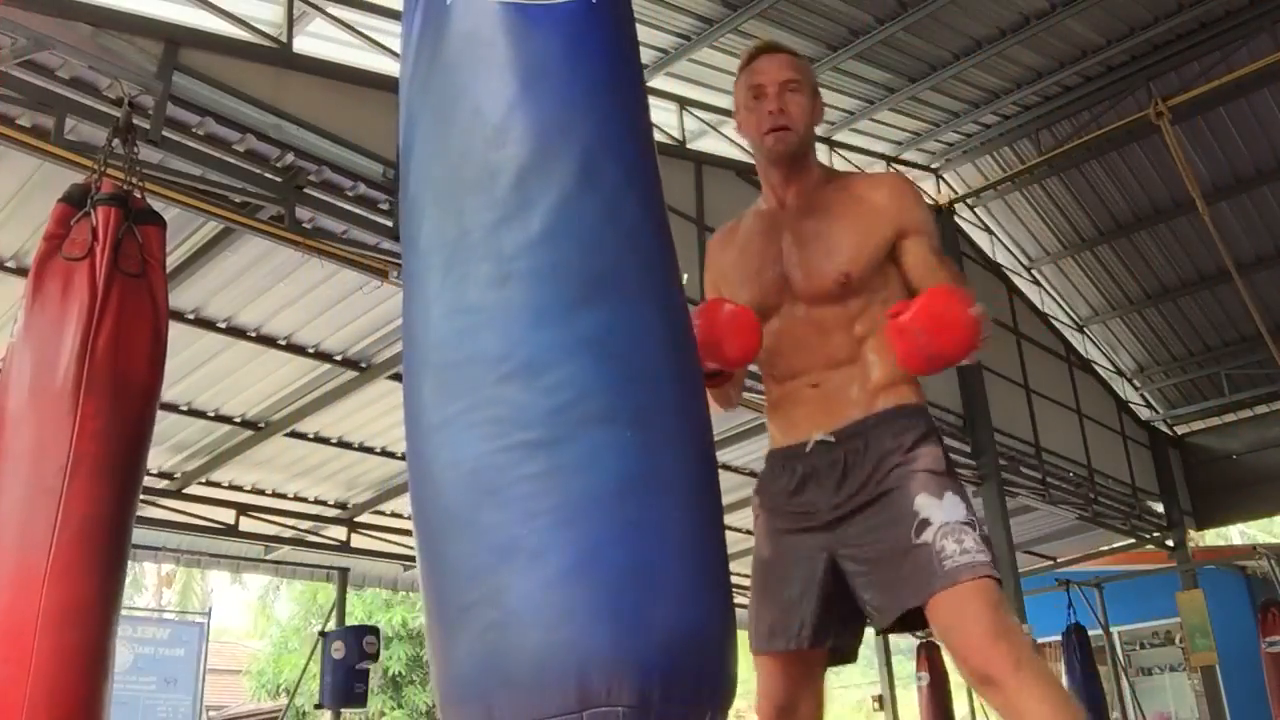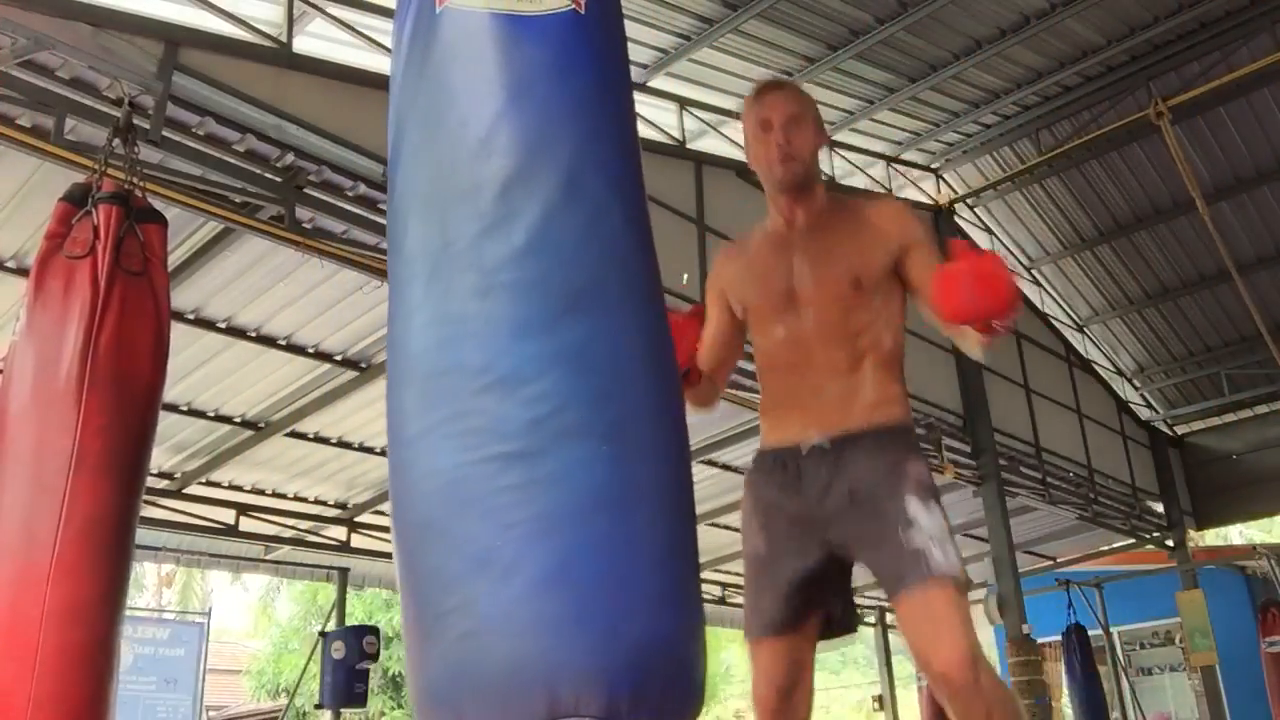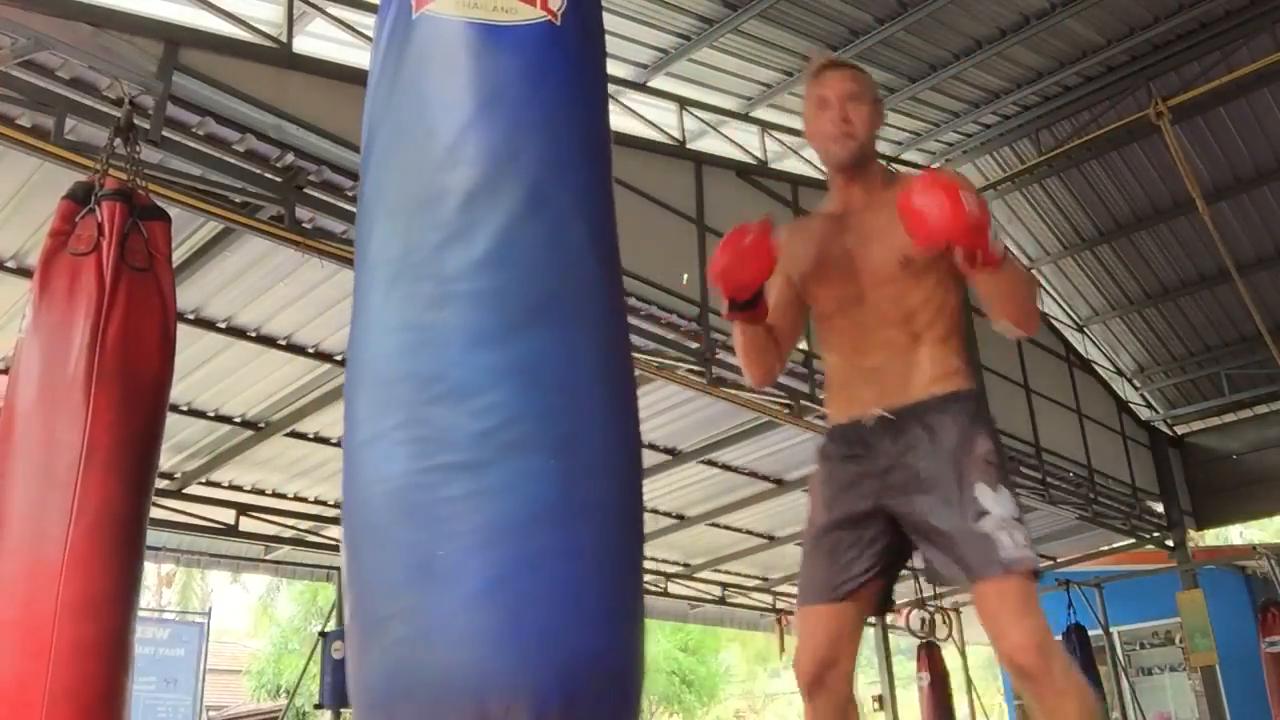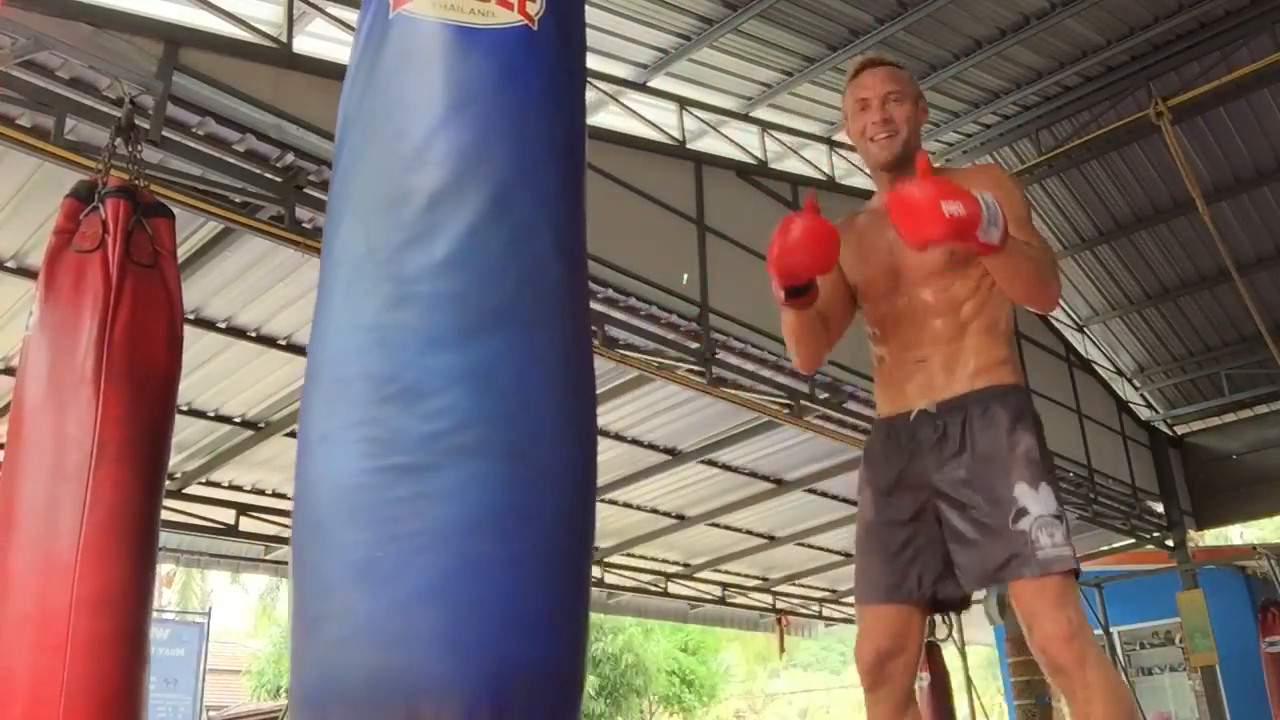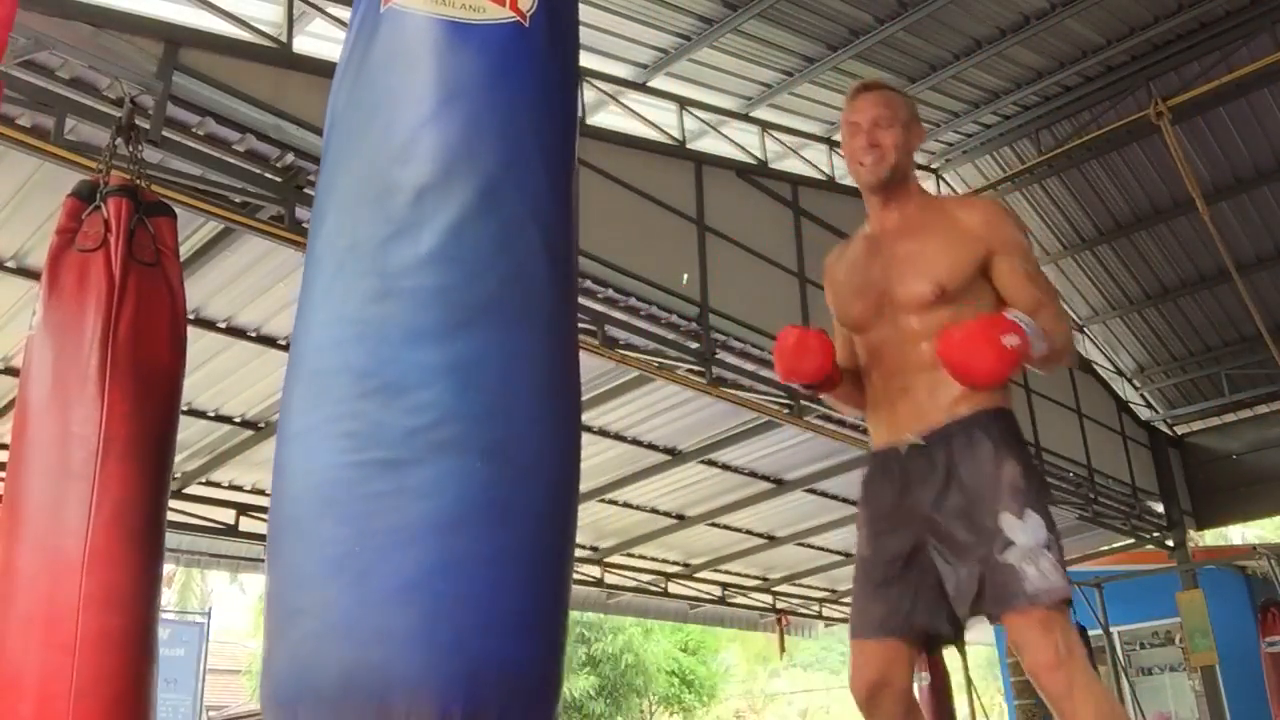
dt=0.3s
person 1, frame 1
left shoulder: (885, 200)
right shoulder: (728, 249)
left elbow: (957, 313)
right elbow: (724, 394)
left wrist: (959, 323)
right wrist: (704, 362)
left hip: (893, 450)
right hip: (793, 482)
left knee: (994, 652)
person 1, frame 2
left shoulder: (887, 223)
right shoulder: (734, 266)
left elbow: (975, 336)
right elbow: (706, 388)
left wrist: (986, 306)
right wrist: (673, 367)
left hip: (879, 459)
right hip: (781, 478)
left knee: (953, 661)
person 1, frame 3
left shoulder: (940, 198)
right shoulder: (796, 241)
left elbow: (1023, 317)
right elbow: (763, 367)
left wrist: (977, 248)
right wrist: (739, 301)
left hip: (944, 432)
right hip: (849, 455)
left knee: (1026, 645)
person 1, frame 4
left shoulder: (983, 188)
right shoulder: (846, 239)
left elbow: (1043, 293)
right elbow: (808, 355)
left wrist: (984, 232)
right wrist: (793, 288)
left hip: (987, 425)
right hip: (896, 448)
left knee: (1059, 635)
right knee: (881, 660)
person 1, frame 5
left shoulder: (976, 222)
right shoulder: (842, 266)
left elbow: (1060, 340)
left wrist: (1023, 337)
right wrist: (820, 377)
left hip: (978, 451)
right hip: (892, 474)
left knee: (1053, 662)
